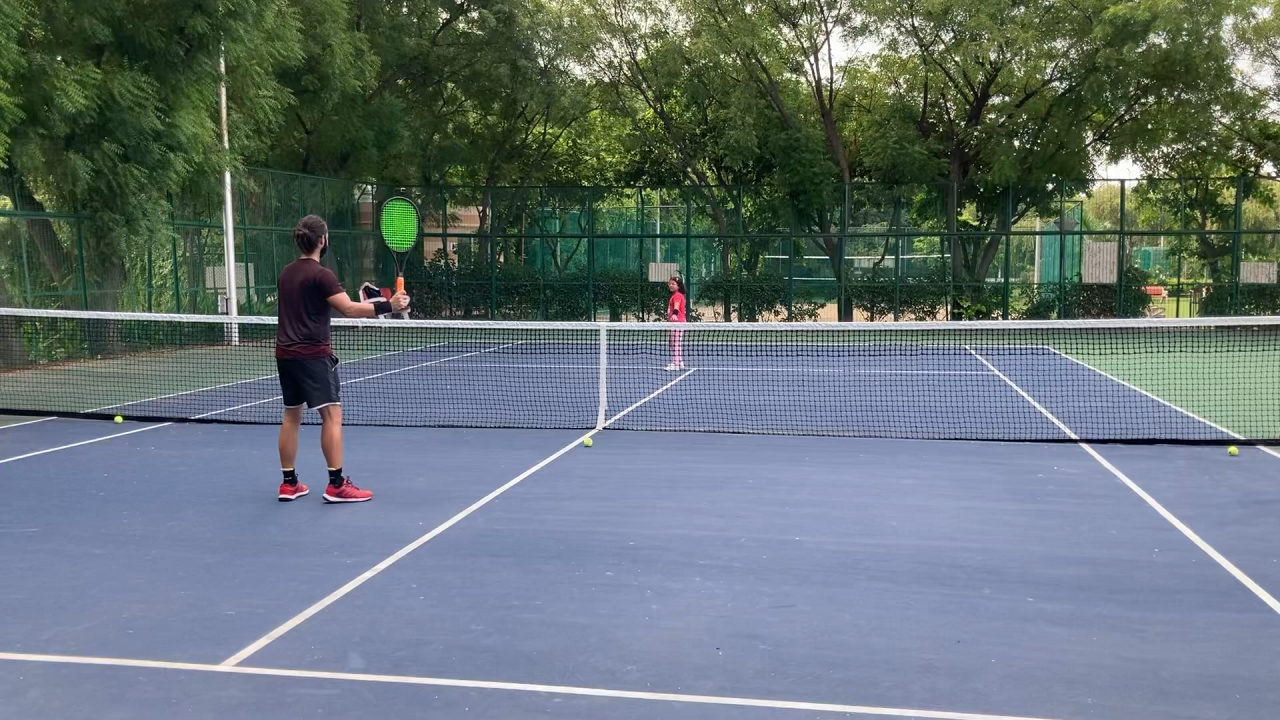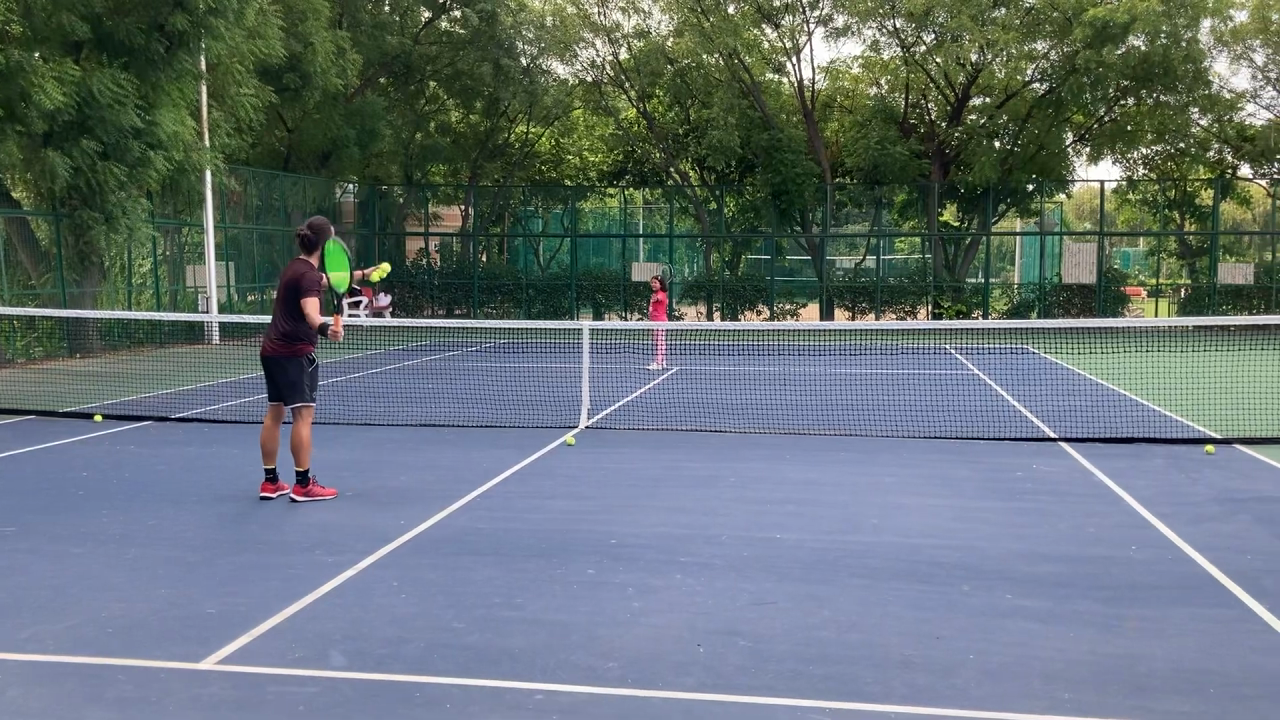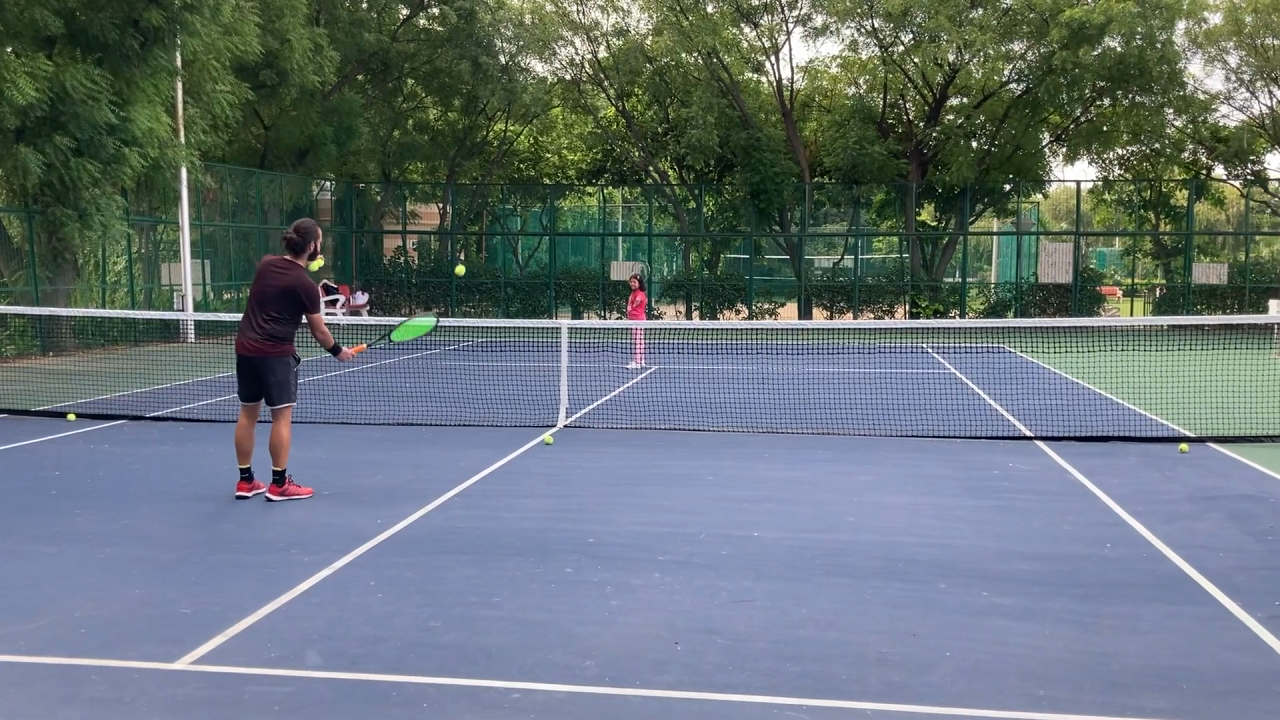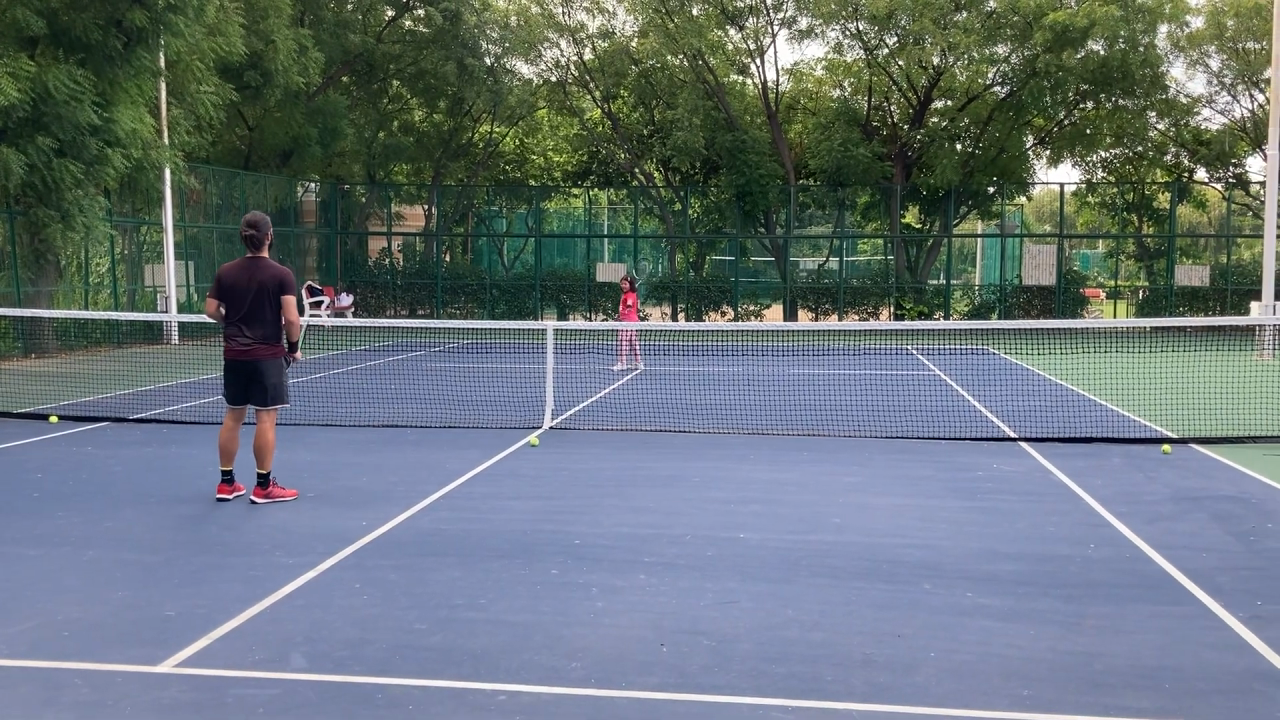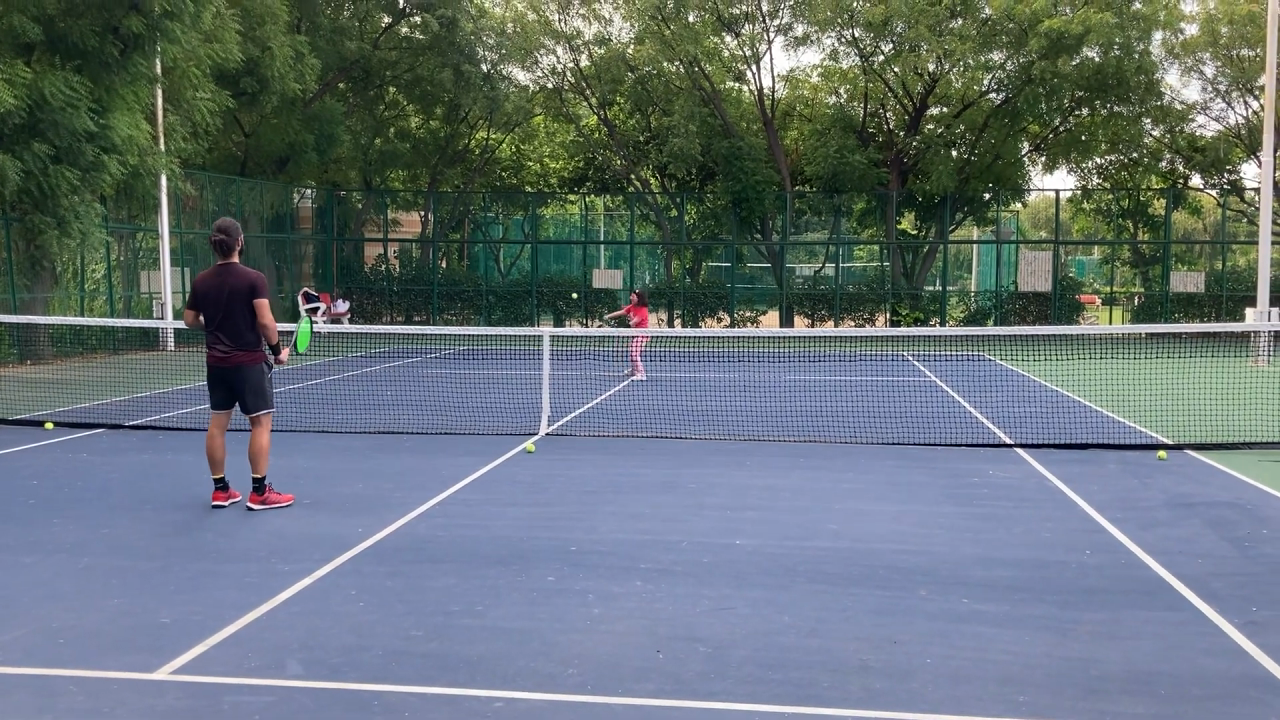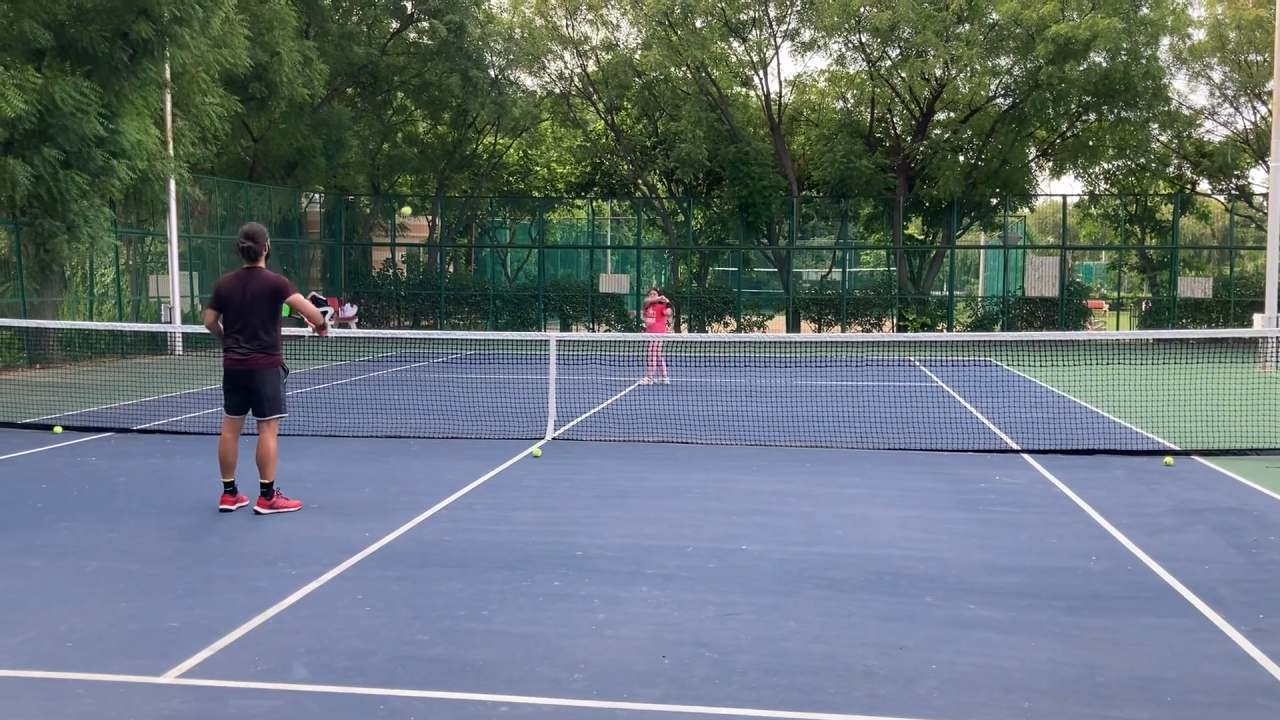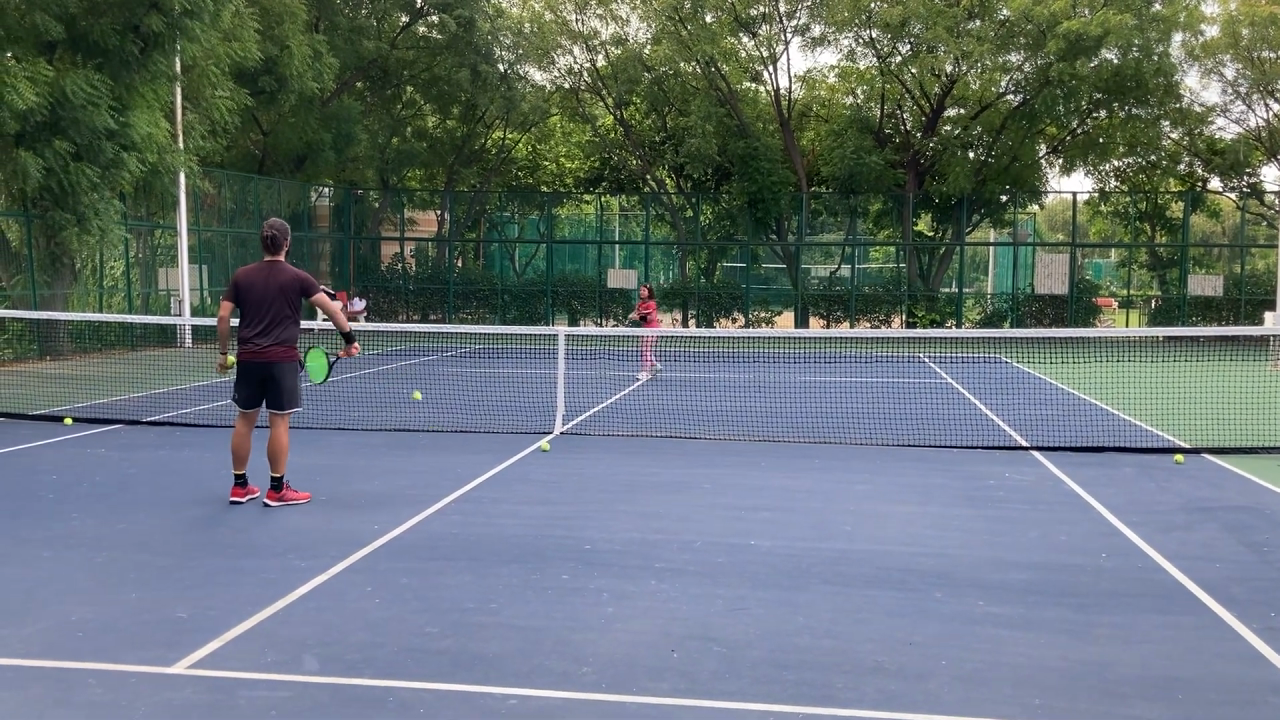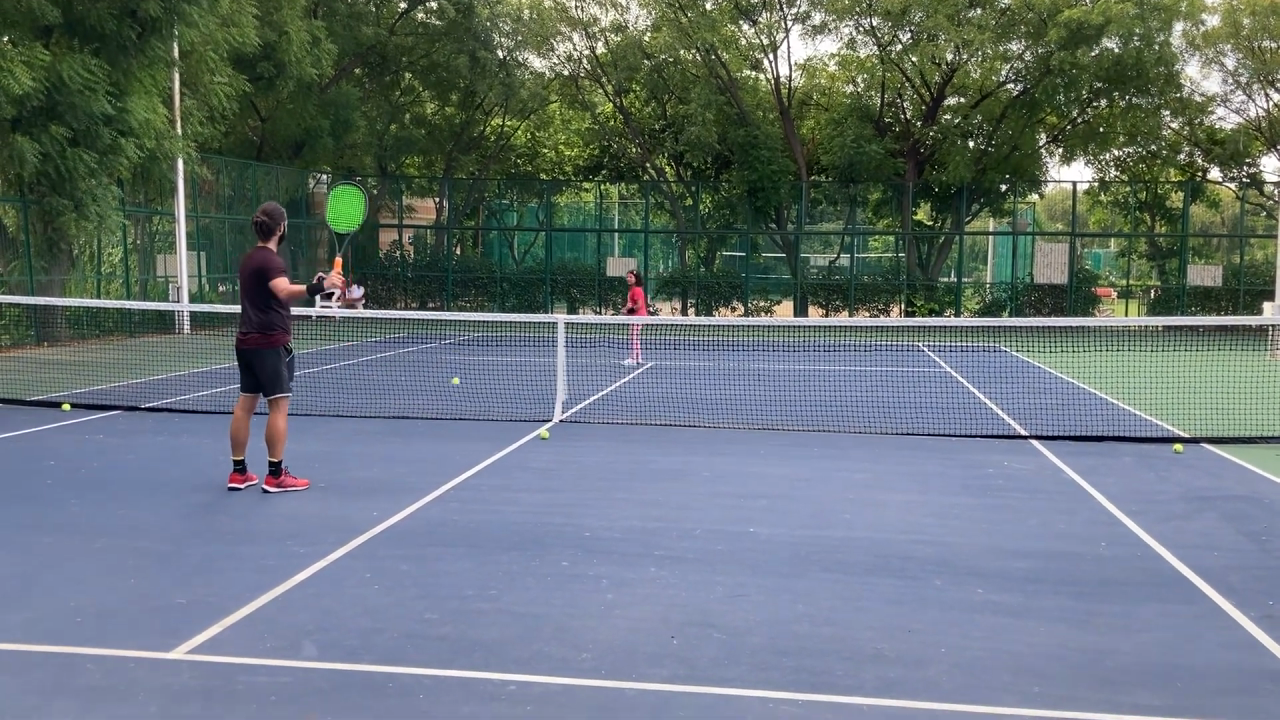
dt=0.7s
person 1, frame 1
left shoulder: (286, 273)
right shoulder: (321, 275)
right elbow: (349, 309)
right wrist: (387, 306)
left hip: (286, 353)
right hip: (313, 354)
left knee: (291, 416)
right knee: (332, 416)
left ankle: (289, 484)
right ankle: (337, 484)
person 1, frame 2
left shoulder: (296, 266)
right shoulder: (306, 275)
left elbow: (326, 279)
right elbow: (311, 314)
left wrist: (362, 274)
right wrist: (325, 329)
left hip: (273, 350)
right hip: (295, 352)
left knee: (274, 414)
right knee: (302, 416)
left ankle: (270, 482)
right ankle: (303, 485)
person 1, frame 3
left shoulder: (266, 263)
right shoulder: (305, 284)
right elbow: (318, 331)
left wrist: (304, 265)
right wrist: (338, 351)
left hip: (245, 349)
right hip: (276, 354)
left knee: (247, 414)
right knee: (281, 416)
left ankle: (245, 481)
right ankle: (279, 484)
person 1, frame 4
left shoulder: (226, 271)
right shoulder: (281, 274)
left elbow: (211, 310)
right elbow: (291, 318)
right wrist: (294, 348)
left hip: (234, 355)
right hip: (267, 355)
left knee: (232, 417)
right knee: (266, 419)
left ankle: (227, 483)
right ankle: (263, 486)
person 1, frame 5
left shoulder: (200, 281)
right shoulder: (253, 278)
left elbow: (190, 320)
right elbow: (265, 321)
right wrist: (277, 350)
left hip: (216, 362)
right hip: (249, 361)
left knee: (217, 424)
right knee: (260, 424)
left ankle: (221, 490)
right ankle: (260, 492)
person 1, frame 6
left shoulder: (224, 283)
right shoulder: (275, 282)
left elbow: (210, 321)
right elbow: (308, 310)
right wrist: (322, 325)
left hip: (233, 366)
right hip: (265, 365)
left knee: (230, 427)
right knee: (267, 429)
left ankle: (228, 493)
right ankle: (267, 497)
person 1, frame 7
left shoulder: (241, 275)
right shoulder: (298, 278)
left elbow: (223, 317)
right elbow: (332, 309)
left wrist: (223, 353)
right wrist: (350, 339)
left hip: (249, 359)
right hip: (281, 359)
left knee: (244, 421)
right knee: (279, 423)
left ankle: (239, 486)
right ankle: (277, 489)
person 1, frame 8
left shoulder: (250, 259)
right shoulder: (270, 261)
right elbow: (285, 292)
right wrist: (322, 285)
left hip: (247, 342)
right hip: (270, 343)
left knee: (244, 405)
right knee: (278, 406)
left ankle: (238, 472)
right ankle: (276, 475)
